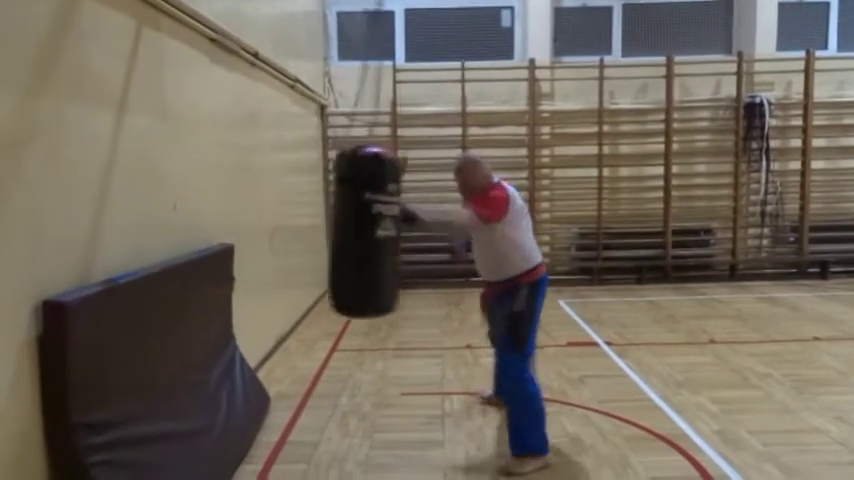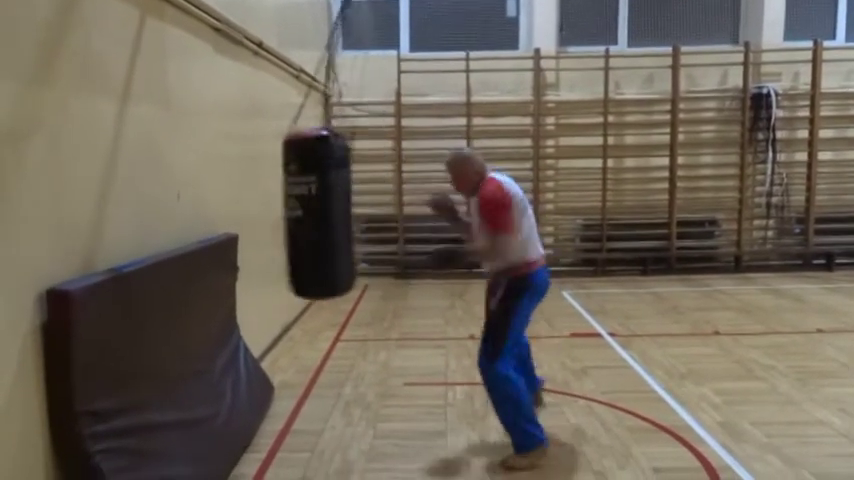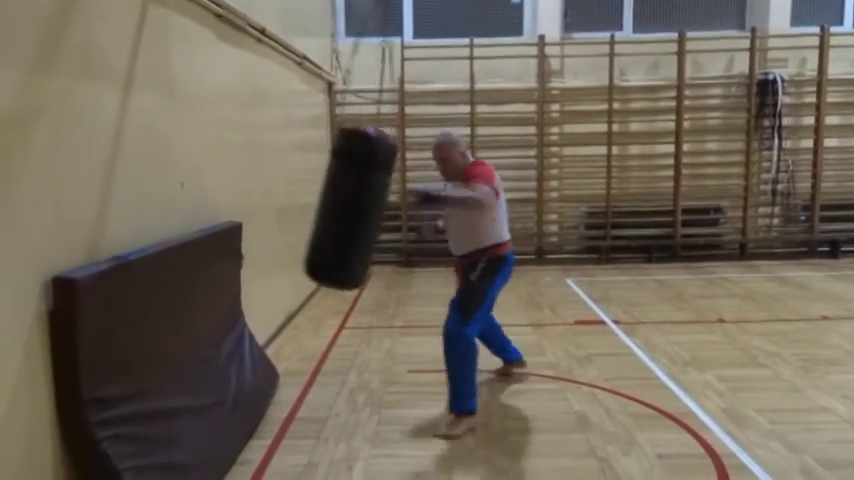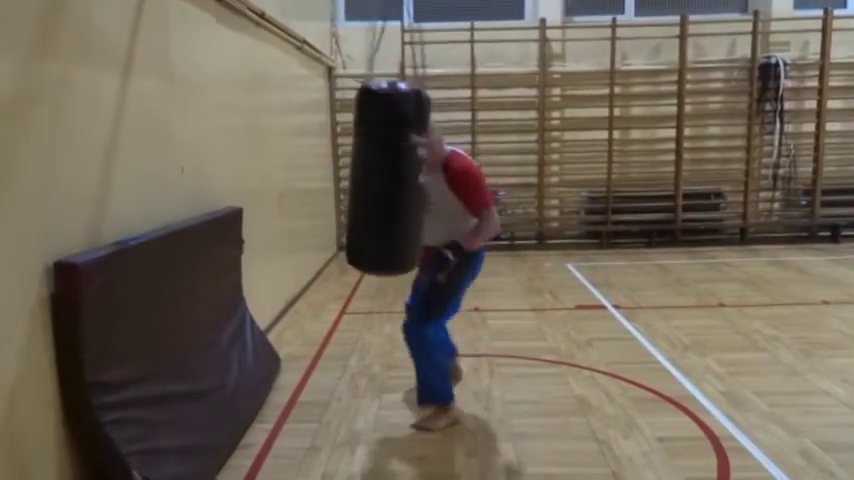
dt=0.7s
person 1, frame 1
left shoulder: (497, 195)
right shoulder: (480, 192)
left elbow: (464, 219)
left wrist: (414, 213)
left hip: (524, 284)
right hip: (501, 284)
left knee: (513, 361)
right knee: (505, 344)
left ankle: (533, 451)
right ankle: (503, 393)
person 1, frame 2
left shoulder: (493, 192)
right shoulder: (494, 186)
left elbow: (494, 249)
right elbow: (477, 231)
right wrist: (453, 216)
left hip: (520, 281)
right hip: (525, 276)
left knee: (494, 361)
right knee: (508, 337)
left ankle: (531, 445)
right ankle: (531, 390)
person 1, frame 3
left shoulder: (480, 172)
right shoulder: (449, 175)
left elbow: (482, 200)
right elbow: (455, 220)
left wrist: (437, 196)
left hip: (491, 259)
right hip: (469, 259)
left knee: (457, 329)
right knee: (477, 316)
left ankle: (464, 413)
right ankle: (514, 360)
person 1, frame 4
left shoulder: (461, 170)
right shoulder: (420, 164)
left elbow: (491, 224)
left wrist: (457, 248)
left hip: (459, 255)
right hip: (435, 252)
left knee: (419, 326)
right knee: (419, 309)
left ankle: (443, 406)
right ankle: (448, 362)
